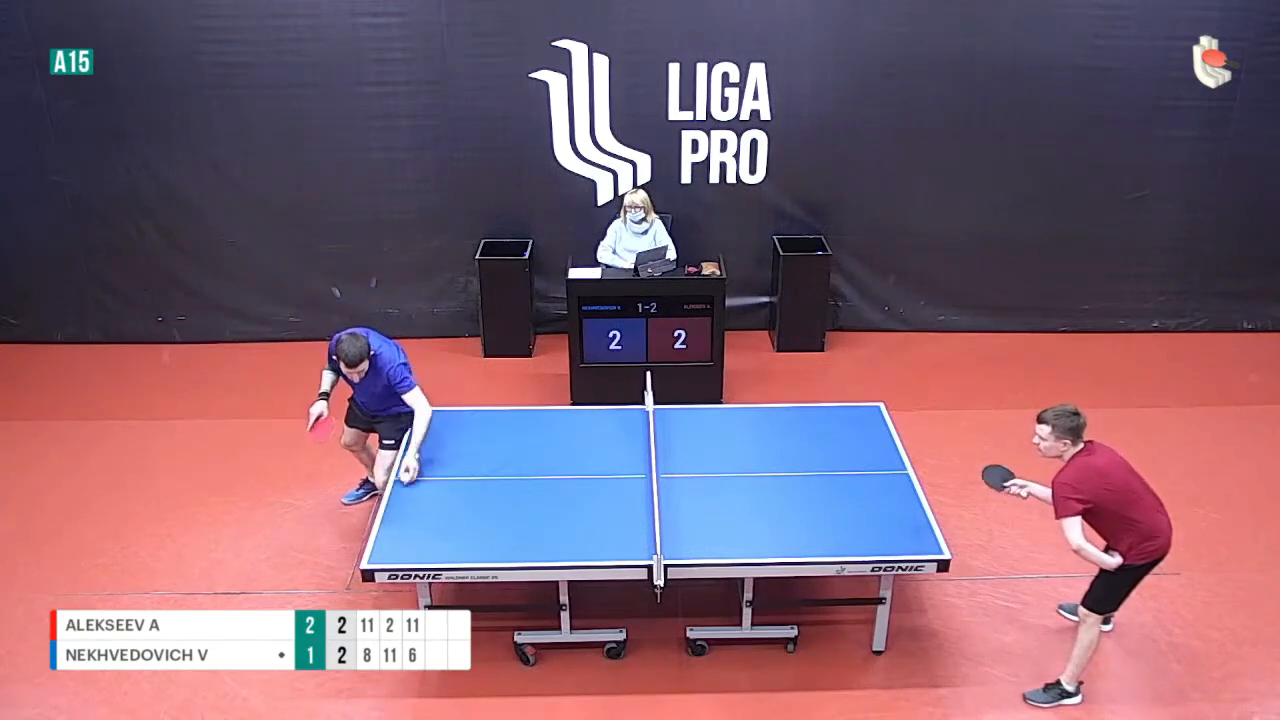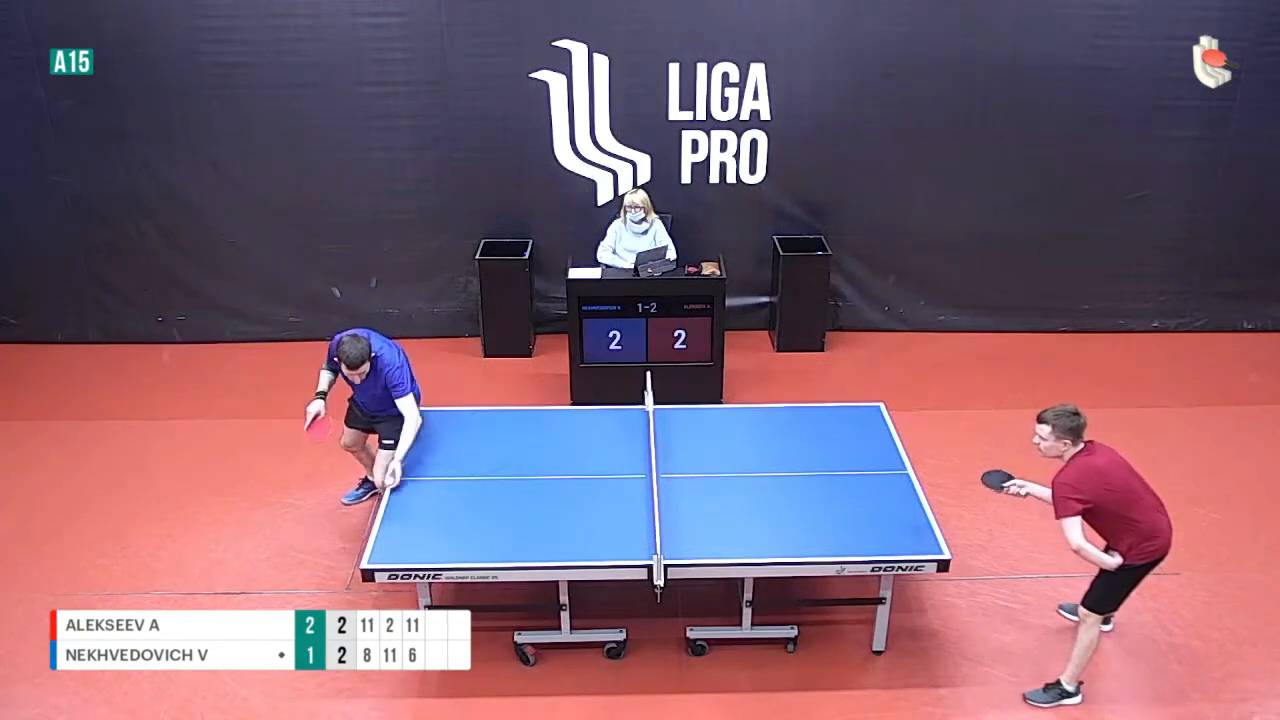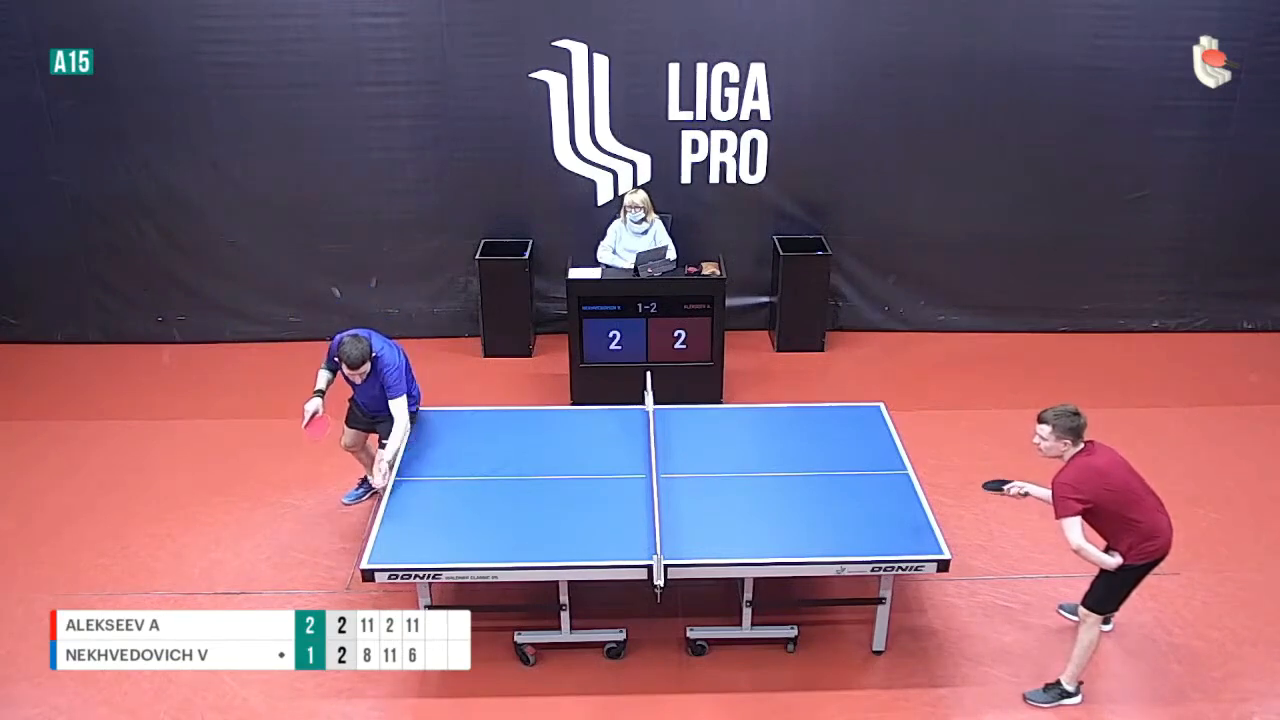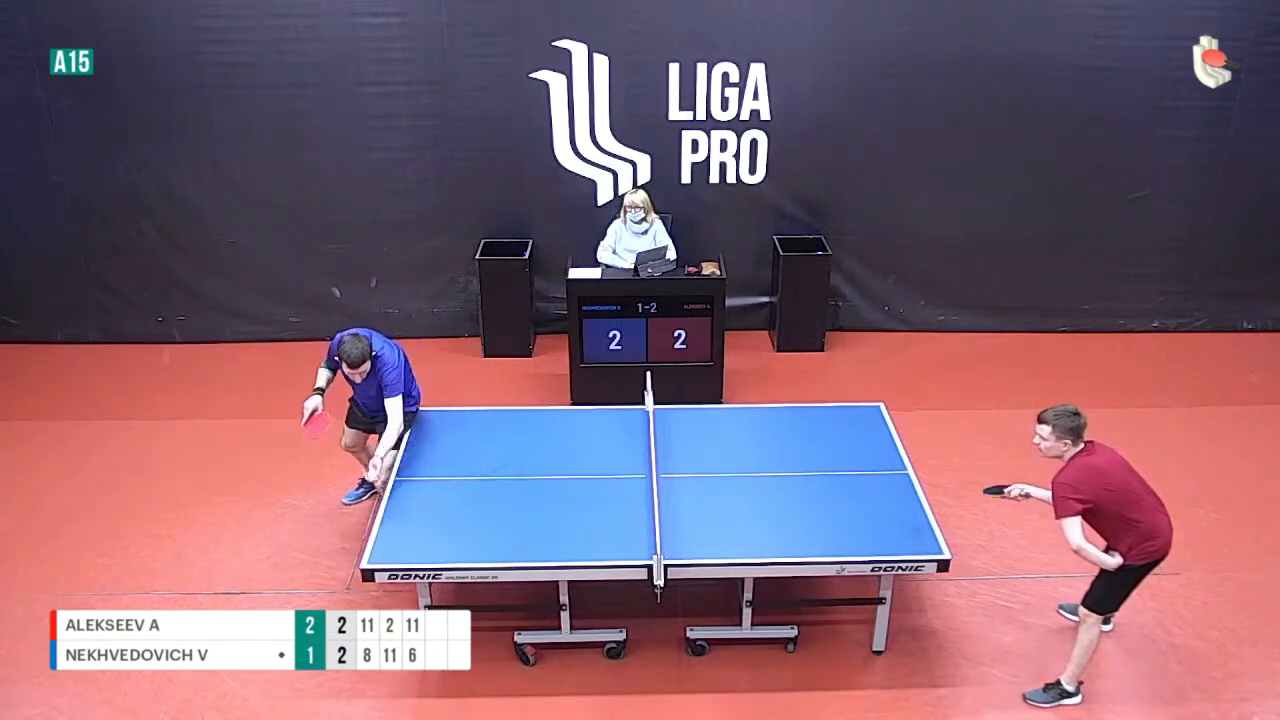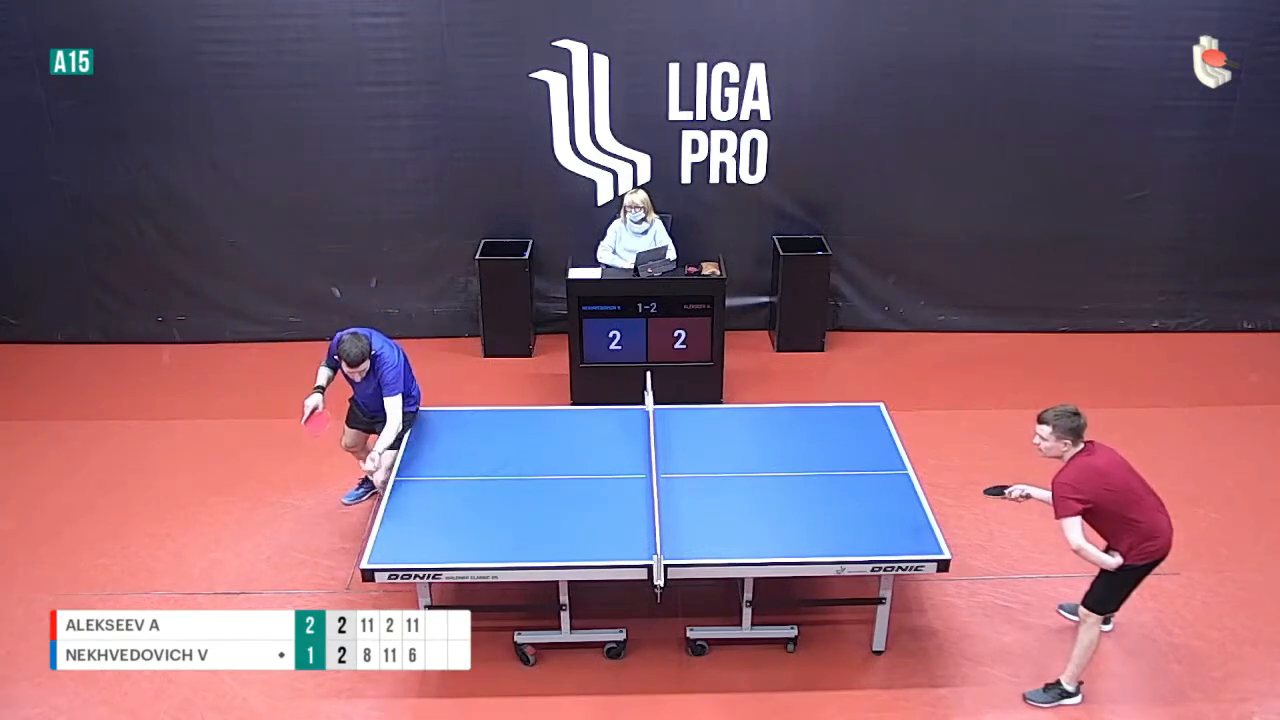
dt=0.1s
person 1, frame 1
left shoulder: (1066, 479)
right shoulder: (1096, 450)
left elbow: (1077, 544)
left wrist: (1113, 563)
right wrist: (1030, 488)
left hip: (1142, 546)
right hip: (1155, 529)
left knee: (1089, 615)
left ankle: (1068, 688)
right ankle: (1104, 612)
person 1, frame 2
left shoulder: (1066, 480)
right shoulder: (1096, 450)
left elbow: (1077, 544)
left wrist: (1113, 563)
right wrist: (1029, 488)
left hip: (1142, 546)
right hip: (1155, 529)
left knee: (1089, 615)
left ankle: (1068, 688)
right ankle: (1104, 612)
person 1, frame 3
left shoulder: (1067, 479)
right shoulder: (1097, 450)
left elbow: (1077, 544)
left wrist: (1113, 563)
right wrist: (1030, 489)
left hip: (1143, 546)
right hip: (1156, 529)
left knee: (1088, 615)
left ankle: (1068, 688)
right ankle: (1104, 613)
person 1, frame 4
left shoulder: (1066, 480)
right shoulder: (1096, 451)
left elbow: (1077, 544)
left wrist: (1113, 563)
right wrist: (1031, 491)
left hip: (1143, 546)
right hip: (1155, 529)
left knee: (1088, 614)
left ankle: (1068, 687)
right ankle: (1103, 612)
person 1, frame 5
left shoulder: (1066, 480)
right shoulder: (1096, 451)
left elbow: (1077, 544)
left wrist: (1113, 563)
right wrist: (1031, 492)
left hip: (1143, 546)
right hip: (1156, 529)
left knee: (1089, 615)
left ankle: (1068, 688)
right ankle: (1103, 612)
person 2, frame 1
left shoulder: (390, 363)
right shoulder: (338, 344)
left elbow: (423, 409)
right elbow: (331, 369)
left wrist: (412, 454)
right wrist: (323, 397)
left hip: (396, 409)
right hip: (363, 402)
left knee: (384, 480)
right knee: (350, 443)
right ankle: (373, 480)
person 2, frame 2
left shoulder: (390, 365)
right shoulder: (338, 345)
left elbow: (413, 417)
right elbow: (328, 369)
left wrist: (397, 459)
right wrist: (320, 396)
left hip: (394, 410)
right hip: (363, 402)
left knee: (384, 481)
right knee: (349, 444)
right ankle: (372, 479)
person 2, frame 3
left shoulder: (389, 364)
right shoulder: (339, 344)
left elbow: (402, 422)
right elbow: (328, 368)
left wrist: (385, 461)
right wrist: (318, 395)
left hip: (396, 408)
right hip: (364, 401)
left knee: (383, 480)
right knee: (349, 444)
right ankle: (370, 481)
person 2, frame 4
left shoulder: (389, 363)
right shoulder: (340, 344)
left elbow: (396, 421)
right elbow: (328, 367)
left wrist: (379, 457)
right wrist: (318, 392)
left hip: (396, 407)
right hip: (364, 401)
left knee: (382, 480)
right knee: (350, 444)
right ankle: (370, 481)
person 2, frame 5
left shoulder: (388, 362)
right shoulder: (339, 343)
left elbow: (394, 421)
right elbow: (328, 365)
left wrist: (377, 453)
right wrist: (318, 391)
left hip: (398, 407)
right hip: (364, 401)
left knee: (383, 480)
right knee: (350, 444)
right ankle: (371, 479)
